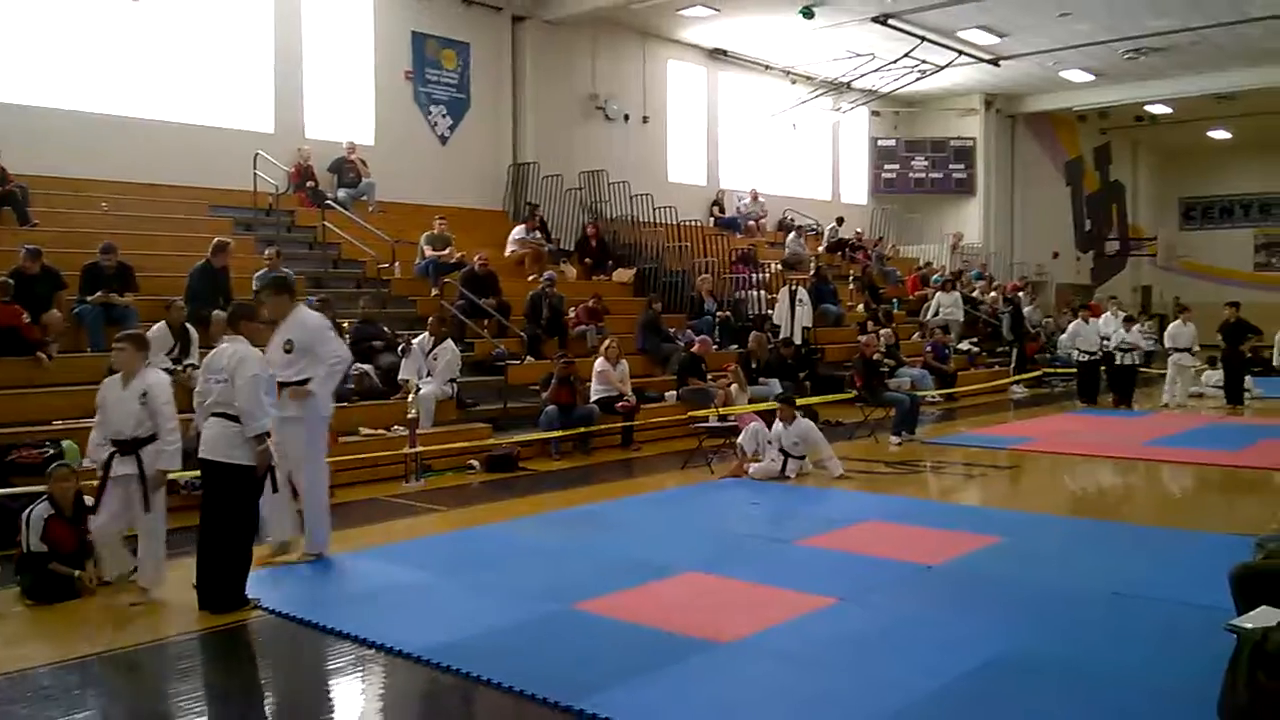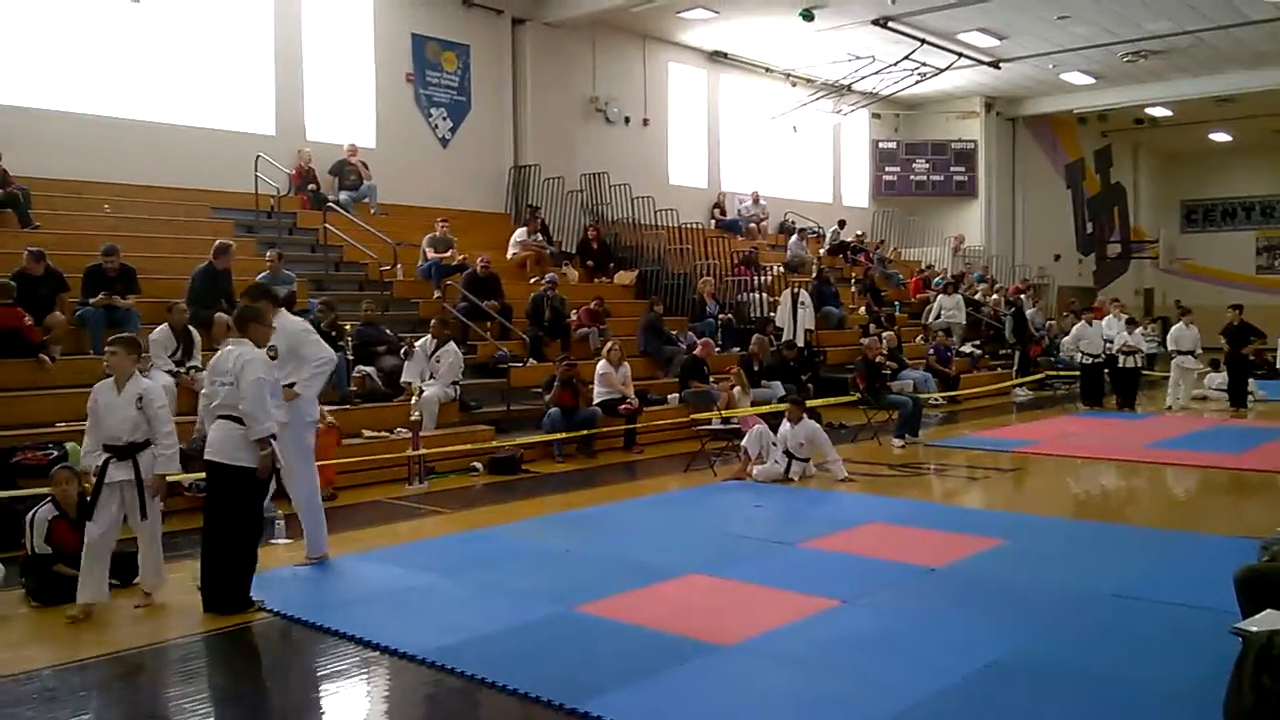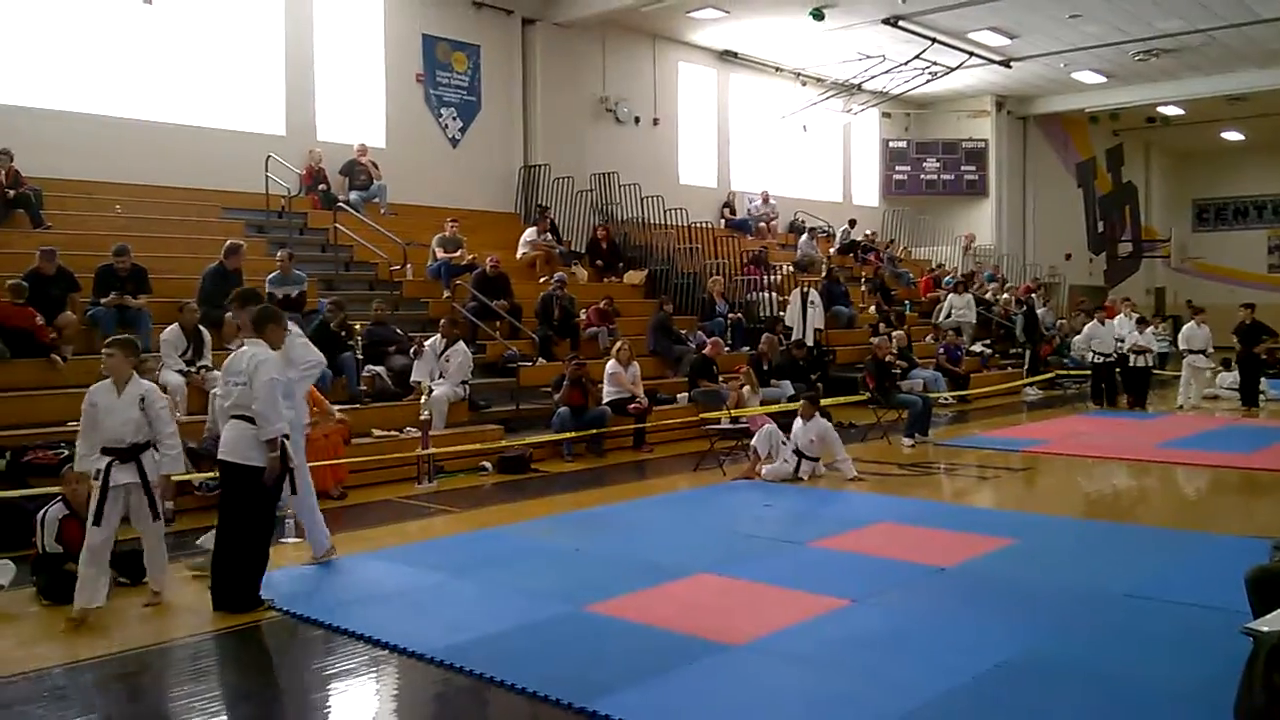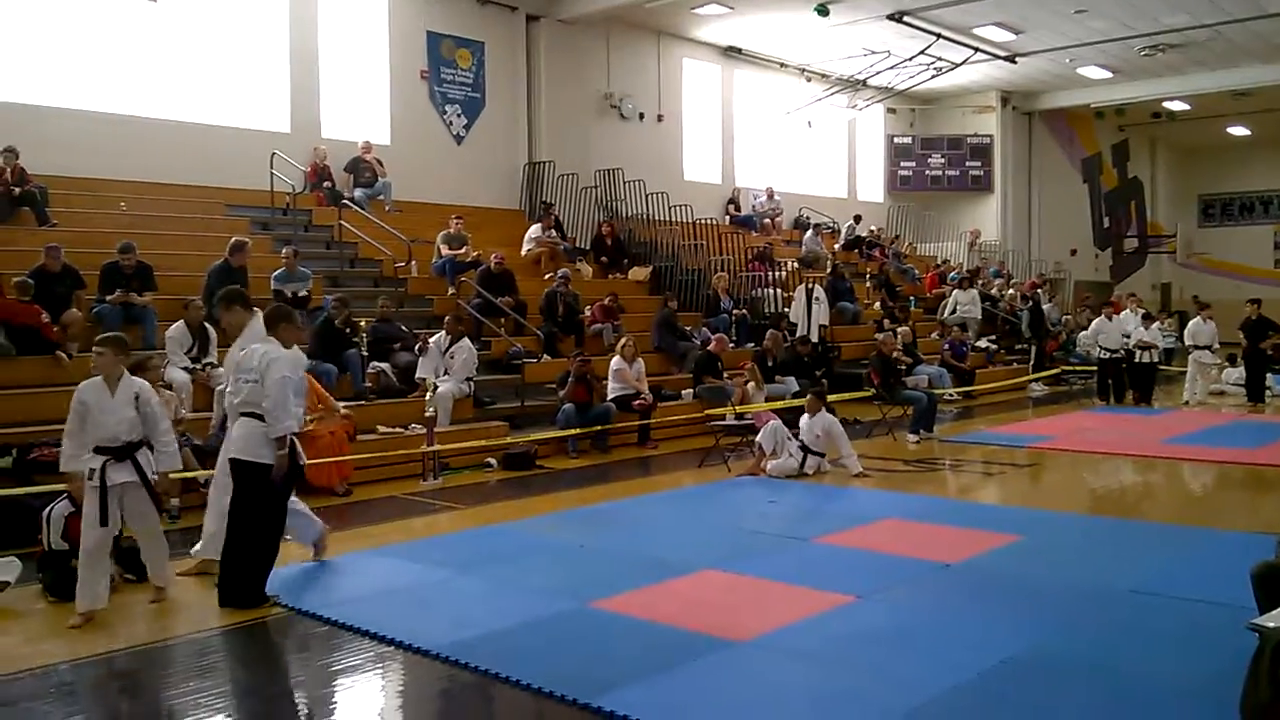
dt=0.1s
person 1, frame 1
left shoulder: (213, 356)
right shoulder: (249, 357)
left elbow: (201, 402)
right elbow: (251, 406)
right wrist: (262, 446)
left hip: (213, 445)
right hip: (240, 446)
left knee: (213, 522)
right knee: (238, 524)
left ankle: (209, 595)
right ankle: (227, 597)
person 1, frame 2
left shoulder: (219, 358)
right shoulder: (255, 359)
left elbow: (207, 406)
right elbow: (256, 410)
right wrist: (264, 451)
left hip: (218, 447)
right hip: (245, 449)
left knee: (217, 524)
right knee: (243, 527)
left ankle: (214, 597)
right ankle: (232, 599)
person 1, frame 3
left shoulder: (234, 358)
right shoulder: (268, 360)
left elbow: (223, 405)
right elbow: (268, 410)
right wrist: (274, 453)
left hip: (232, 447)
right hip: (257, 449)
left knee: (231, 523)
right knee: (255, 527)
left ankle: (224, 595)
right ankle: (242, 598)
person 1, frame 4
left shoulder: (245, 356)
right shoulder: (282, 359)
left elbow: (234, 401)
right elbow: (278, 408)
right wrist: (283, 451)
left hip: (241, 442)
right hip: (267, 446)
left knee: (243, 519)
right knee: (265, 523)
left ankle: (230, 589)
right ankle: (247, 594)
person 2, frame 1
left shoulder: (155, 385)
right shoulder: (108, 386)
left elbow: (169, 429)
right elbow: (100, 427)
left wrist: (163, 468)
right wrist: (100, 462)
left hip: (145, 461)
right hip: (116, 461)
left knee: (149, 526)
right knee: (102, 526)
left ankle: (147, 583)
right ankle: (117, 571)
person 2, frame 2
left shoulder: (149, 391)
right shoulder: (100, 391)
left elbow: (165, 433)
right elbow: (93, 433)
left wrist: (160, 474)
right wrist: (91, 467)
left hip: (140, 467)
right hip: (107, 467)
left knee: (147, 532)
right knee: (96, 536)
left ankle: (149, 588)
right ankle: (88, 600)
person 2, frame 3
left shoulder: (148, 392)
right shoulder: (96, 393)
left elbow: (167, 434)
right elbow: (87, 435)
left wrist: (166, 474)
right wrist: (87, 471)
left hip: (141, 469)
right hip: (107, 470)
left knee: (151, 533)
right knee: (96, 540)
left ankle: (157, 586)
right ankle: (85, 604)
person 2, frame 4
left shoulder: (140, 389)
right shoulder: (85, 391)
left elbow: (161, 431)
right elbow: (74, 434)
left wrist: (163, 470)
right wrist: (76, 470)
left hip: (135, 467)
right hip: (99, 470)
left knee: (149, 531)
right knee: (93, 541)
left ankle: (159, 581)
right ankle: (87, 605)
person 3, frame 1
left shoulder: (312, 323)
right shoulder: (283, 327)
left elbow: (341, 356)
left wrist: (311, 389)
right wrist: (276, 398)
left hip: (307, 408)
right hip: (284, 408)
left knee: (310, 477)
right knee: (272, 471)
left ankle: (316, 546)
right ankle: (282, 537)
person 3, frame 2
left shoulder: (295, 328)
left elbow: (326, 358)
left wrist: (298, 390)
left hip: (293, 414)
right hip: (270, 414)
left knee: (300, 483)
left ankle: (317, 549)
person 3, frame 3
left shoulder: (283, 331)
right shoulder: (255, 335)
left elbow: (315, 361)
left wrist: (289, 394)
left hip: (281, 417)
right hip: (258, 418)
left knee: (294, 486)
right knee: (241, 485)
left ankle: (322, 546)
right ankle: (219, 553)
person 3, frame 4
left shoulder: (266, 330)
right shoulder: (244, 337)
left elbow: (296, 362)
left wrist: (267, 394)
left hip: (263, 419)
right hip: (243, 419)
left knee: (266, 490)
right knee: (224, 487)
left ankle: (314, 532)
right ankle: (211, 556)
